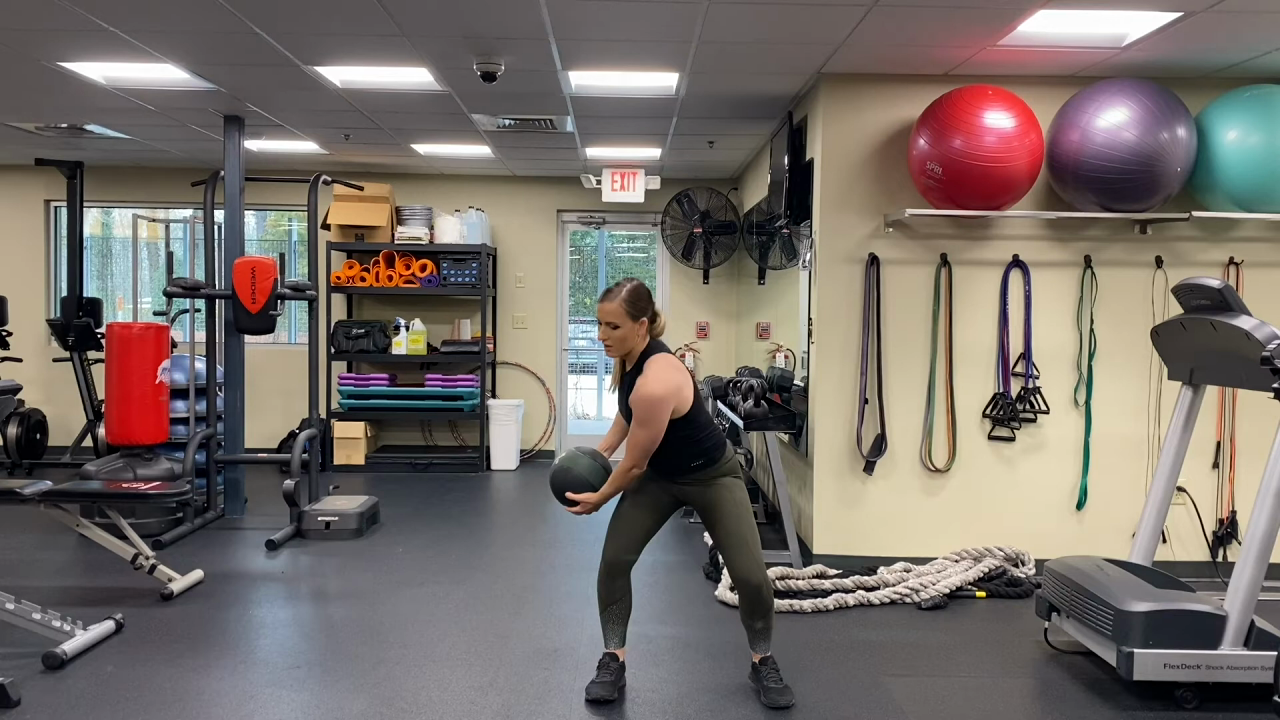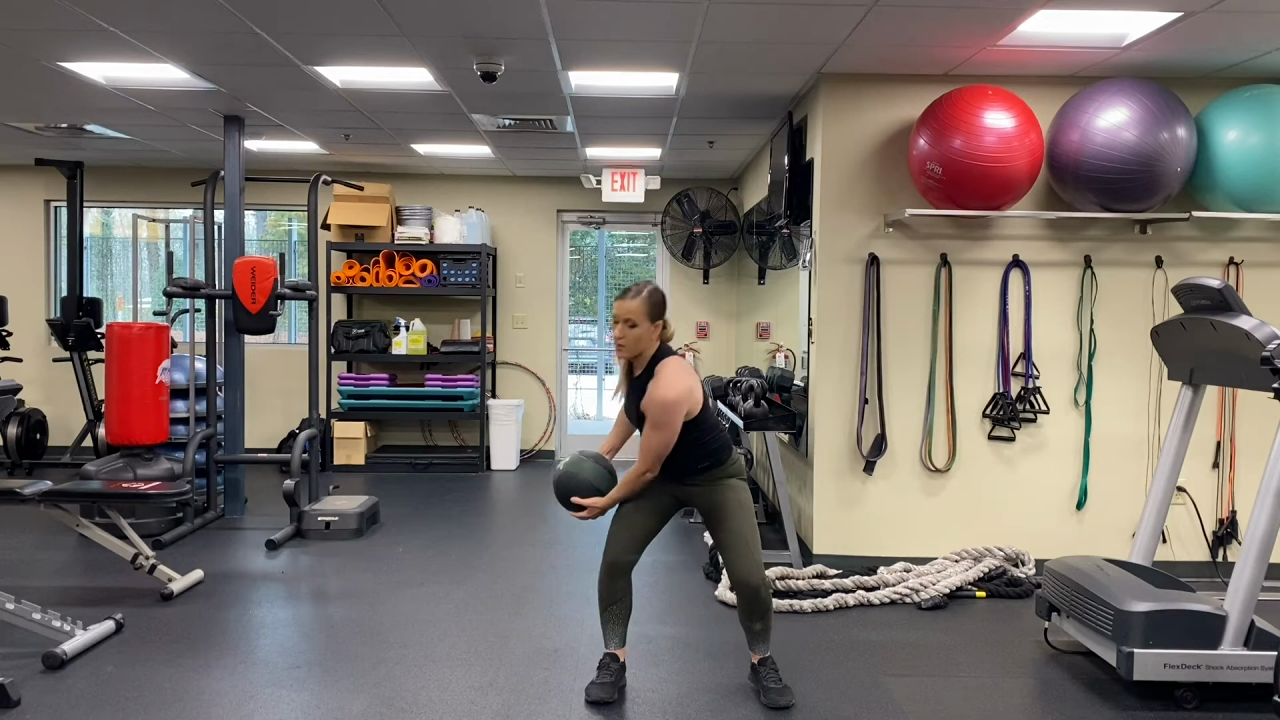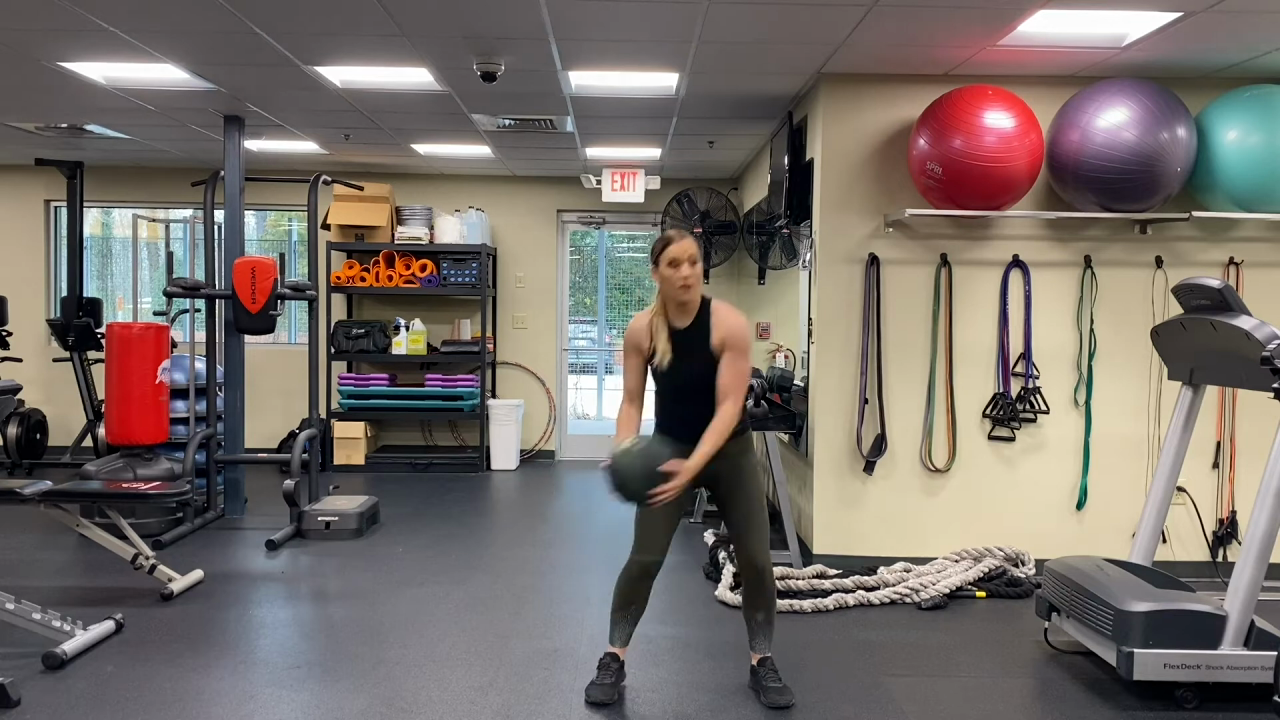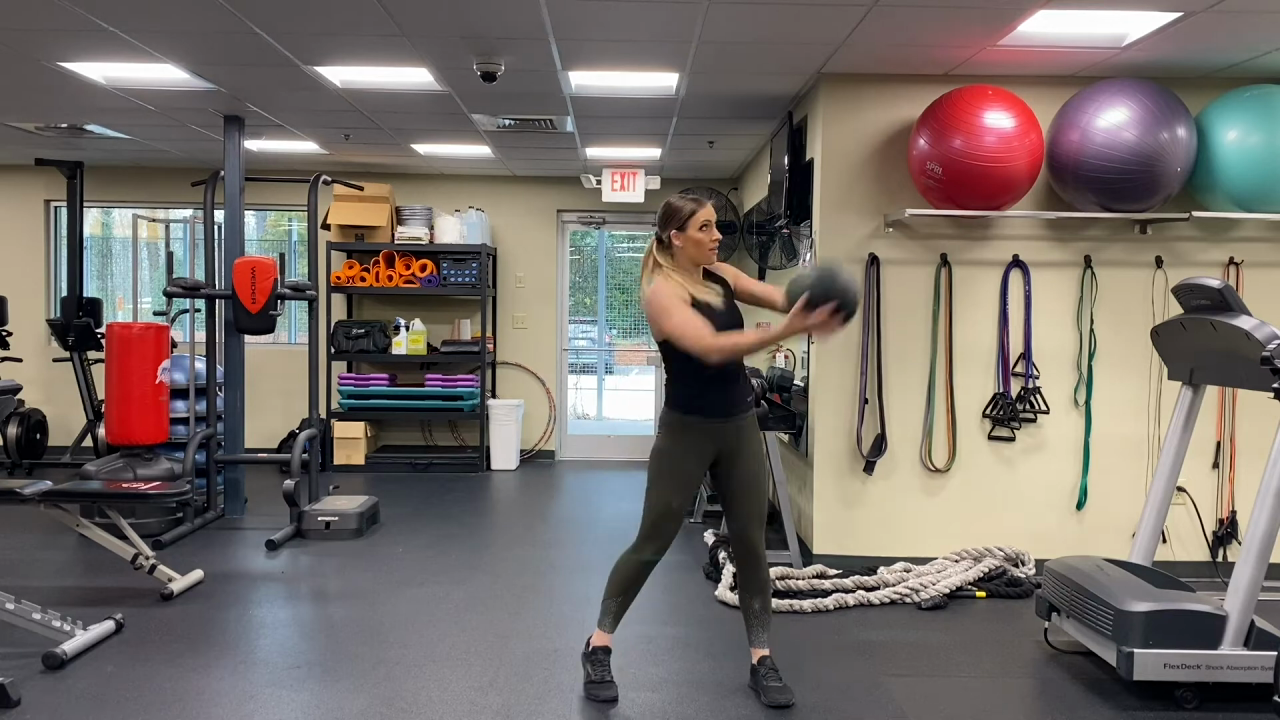
dt=0.2s
person 1, frame 1
left shoulder: (656, 383)
right shoulder: (628, 353)
left elbow: (636, 464)
left wrist: (599, 499)
right wrist: (600, 450)
left hip: (711, 475)
right hip: (660, 473)
left knee: (751, 577)
right knee: (615, 559)
left ankle: (763, 661)
right ankle: (614, 659)
person 1, frame 2
left shoulder: (669, 386)
right shoulder: (630, 356)
left elbow: (649, 464)
left wrist: (605, 503)
right wrist: (602, 455)
left hip: (715, 476)
right hip: (659, 474)
left knee: (750, 577)
right knee: (615, 560)
left ankle: (762, 662)
right ankle: (614, 659)
person 1, frame 3
left shoulder: (728, 324)
right shoulder: (642, 329)
left elbow: (729, 409)
right elbow: (632, 402)
left wrist: (694, 467)
right wrist: (623, 452)
left hip: (730, 450)
right hip: (674, 447)
left knee: (755, 560)
right knee: (645, 558)
left ankle: (762, 660)
right ankle: (613, 658)
person 1, frame 4
left shoulder: (723, 276)
right shoulder: (662, 294)
left elbow: (782, 297)
right elbow: (712, 349)
left wrist: (813, 314)
right wrist: (782, 333)
left hip: (740, 427)
right hip: (685, 433)
left knee: (751, 546)
right knee: (651, 545)
left ankle: (760, 658)
right ankle: (599, 645)
